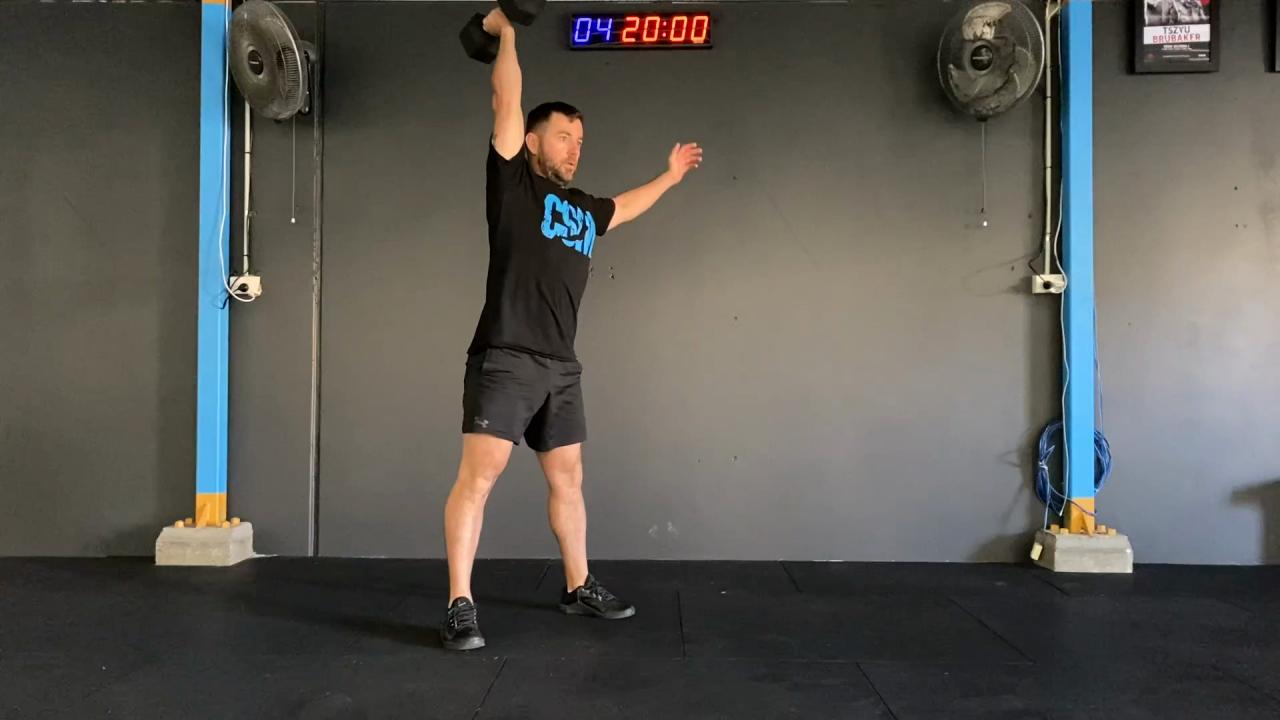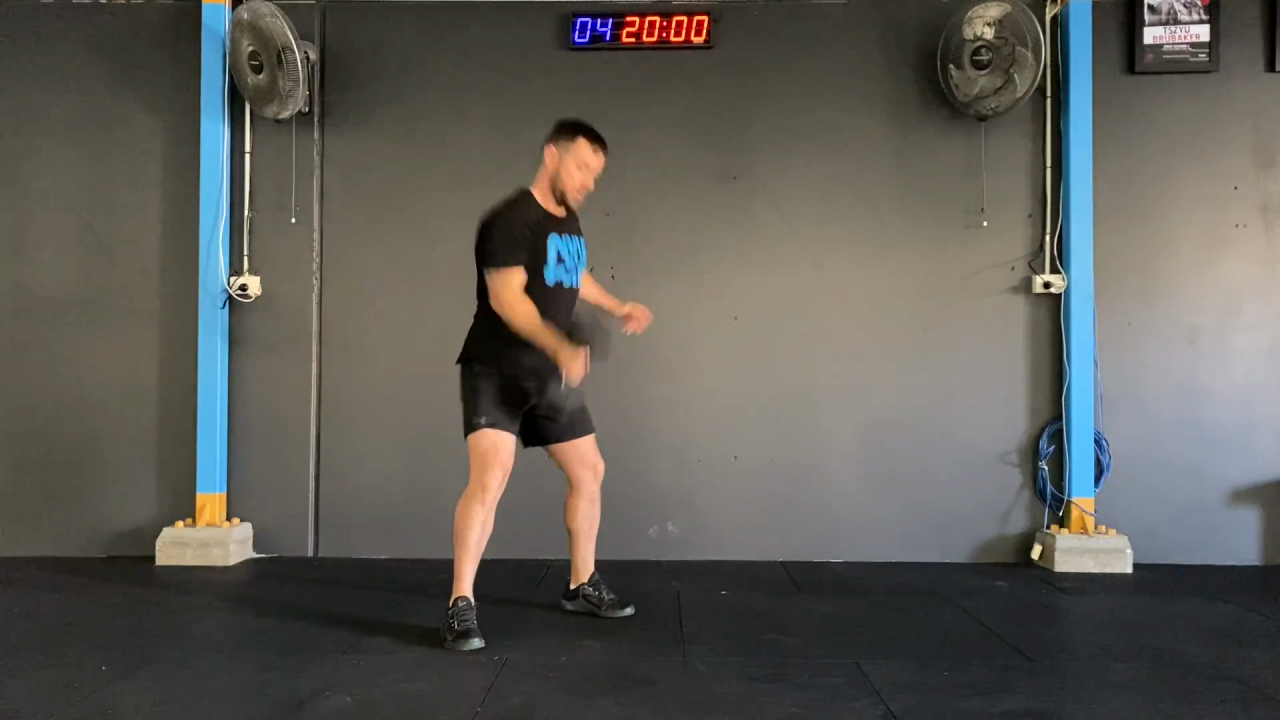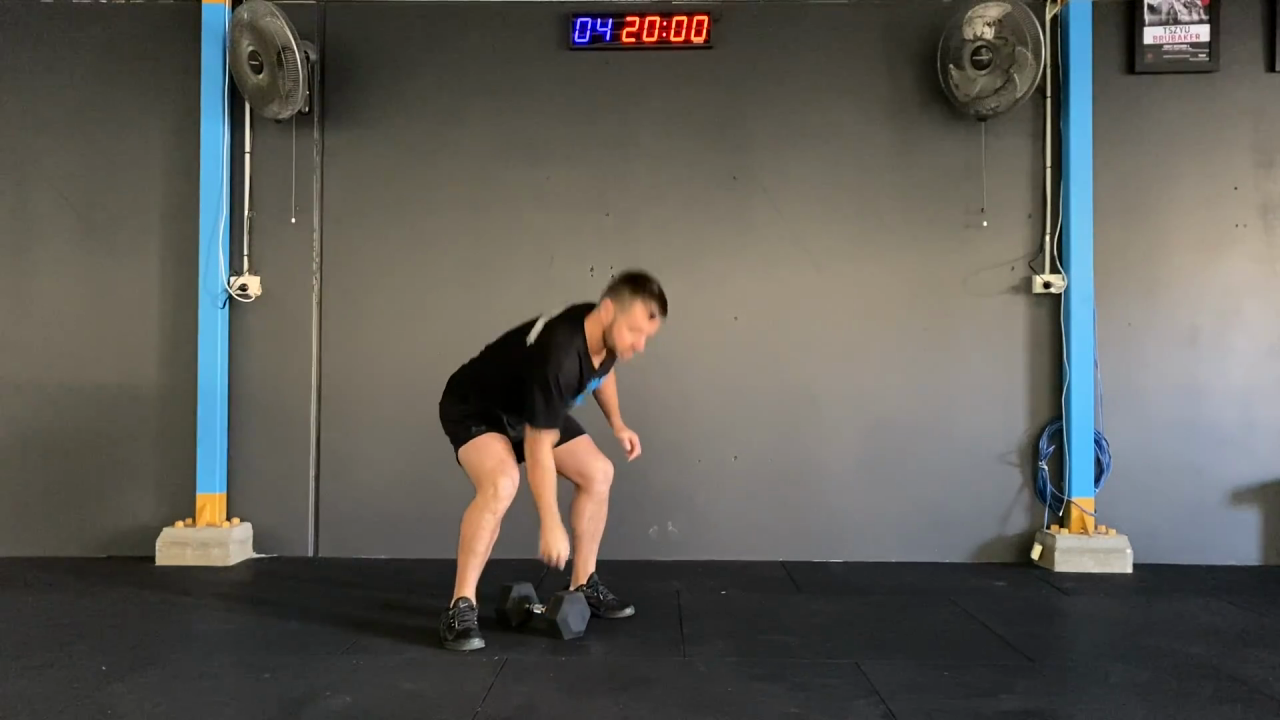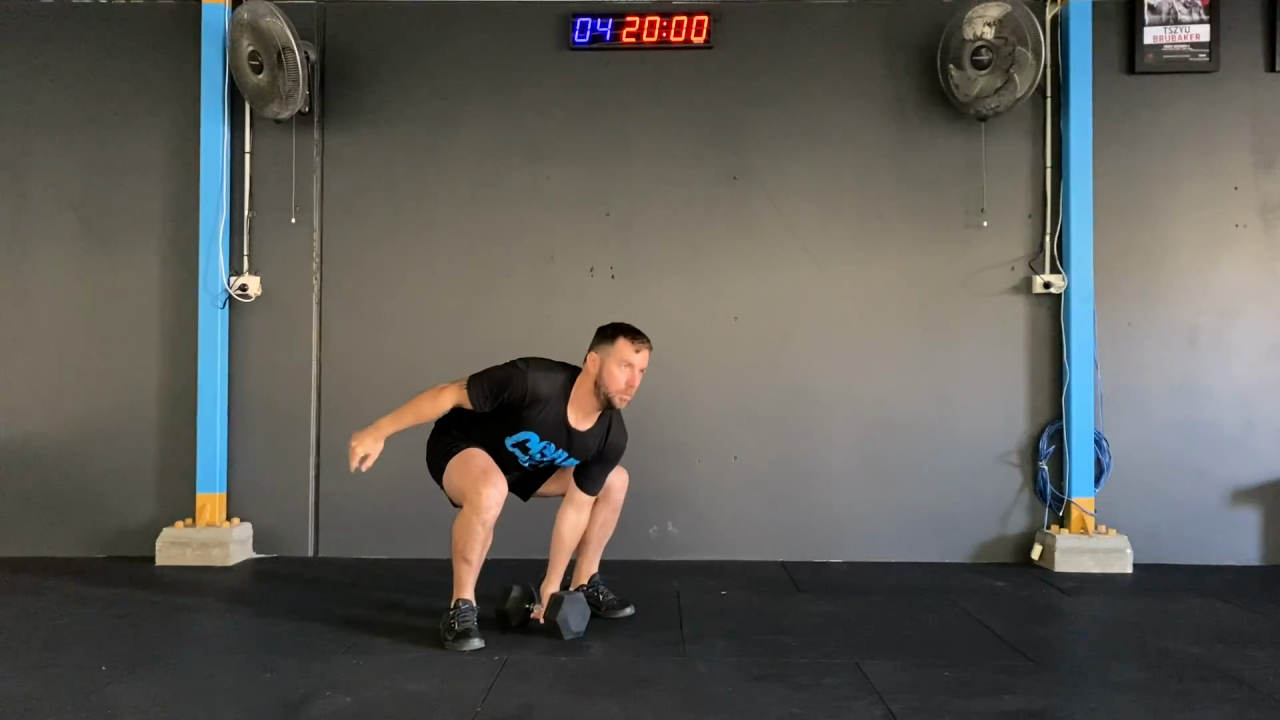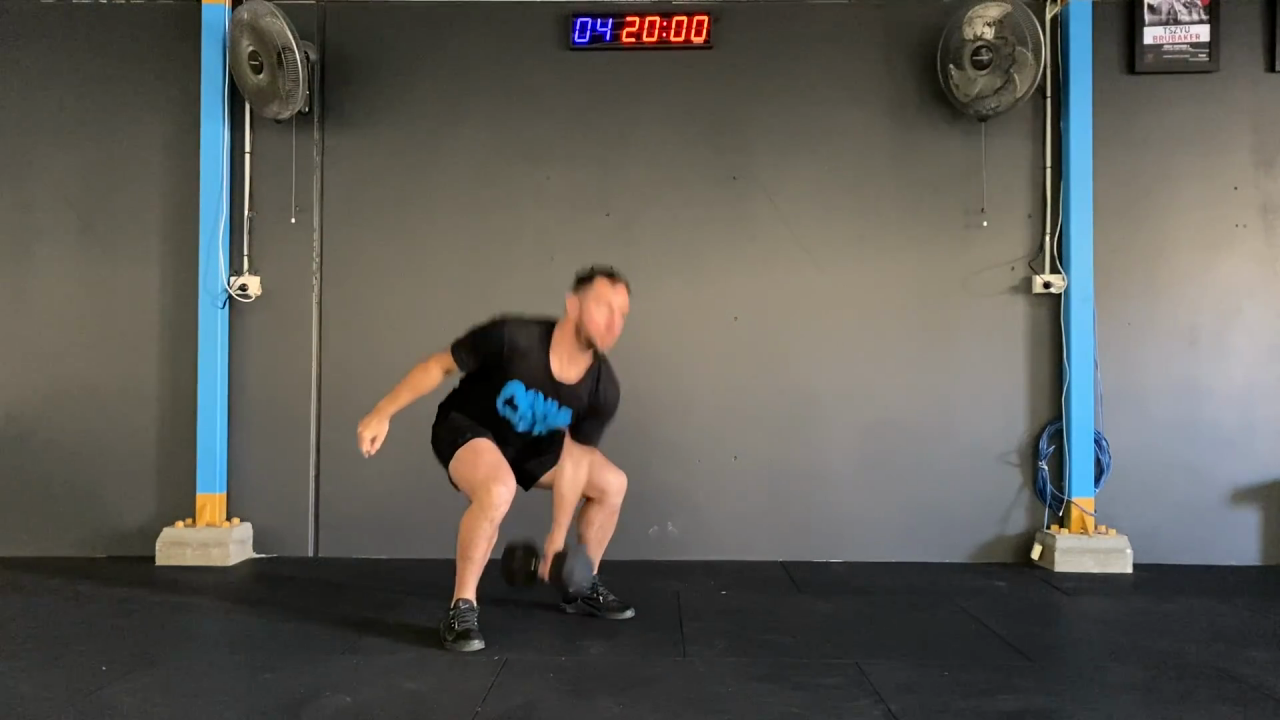
dt=1s
person 1, frame 1
left shoulder: (582, 207)
right shoulder: (513, 183)
left elbow: (625, 207)
right elbow: (505, 107)
left wrist: (670, 175)
right wrist: (505, 36)
left hip: (559, 366)
right hip: (505, 360)
left knee: (568, 478)
right knee: (479, 477)
left ankle: (579, 587)
right ankle: (459, 604)
person 1, frame 2
left shoulder: (569, 221)
right shoulder: (511, 220)
right elbow: (505, 296)
left wrist: (618, 309)
right wrist: (559, 346)
left hip: (547, 369)
right hip: (497, 371)
left knee: (587, 473)
right knee: (491, 477)
left ankle: (583, 586)
right ankle: (461, 605)
person 1, frame 3
left shoulder: (610, 335)
right shoulder: (560, 356)
right elbow: (539, 453)
left wrist: (618, 424)
right wrist: (552, 528)
left hip: (533, 411)
right hip: (473, 405)
left knee: (598, 474)
right knee: (502, 484)
left ankle: (583, 585)
right ankle: (461, 608)
person 1, frame 4
left shoulder: (611, 437)
right shoulder: (533, 382)
left elbow: (577, 506)
right elbow: (449, 394)
left wrist: (552, 584)
right wrist: (379, 431)
left hip: (524, 463)
right hip: (461, 445)
left knee: (614, 483)
right knee: (489, 492)
left ankle: (584, 586)
right ankle: (461, 608)
person 1, frame 5
left shoulder: (602, 388)
right shoulder: (511, 339)
left elbow: (575, 460)
right elbow: (439, 367)
left wrist: (557, 543)
right wrist: (382, 415)
left hip: (528, 443)
right hip: (466, 429)
left knee: (611, 484)
right knee: (499, 489)
left ankle: (585, 588)
right ankle: (461, 608)
